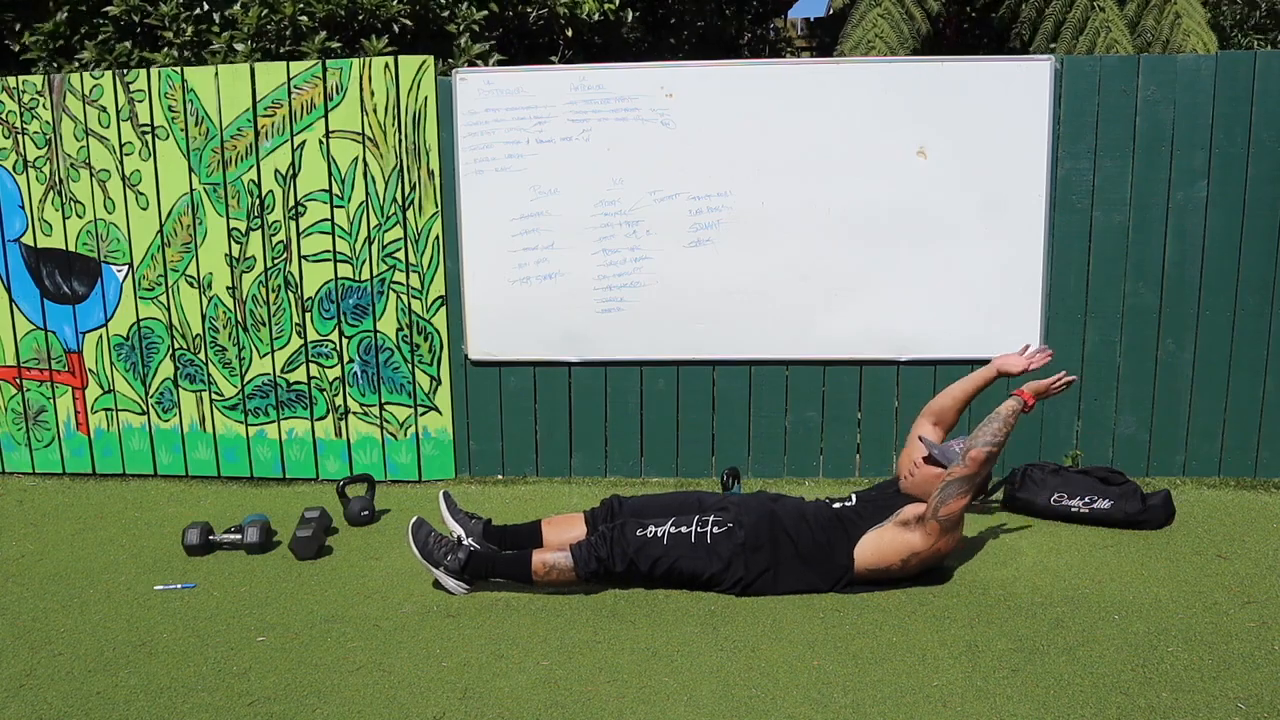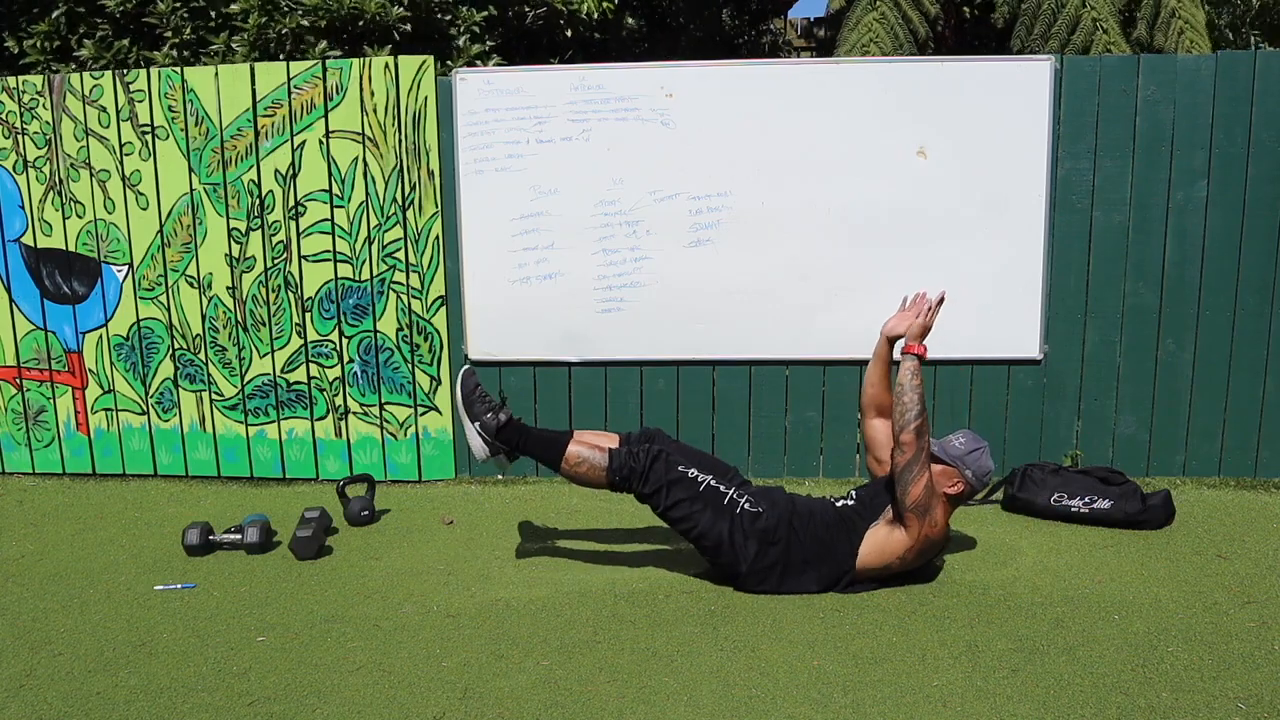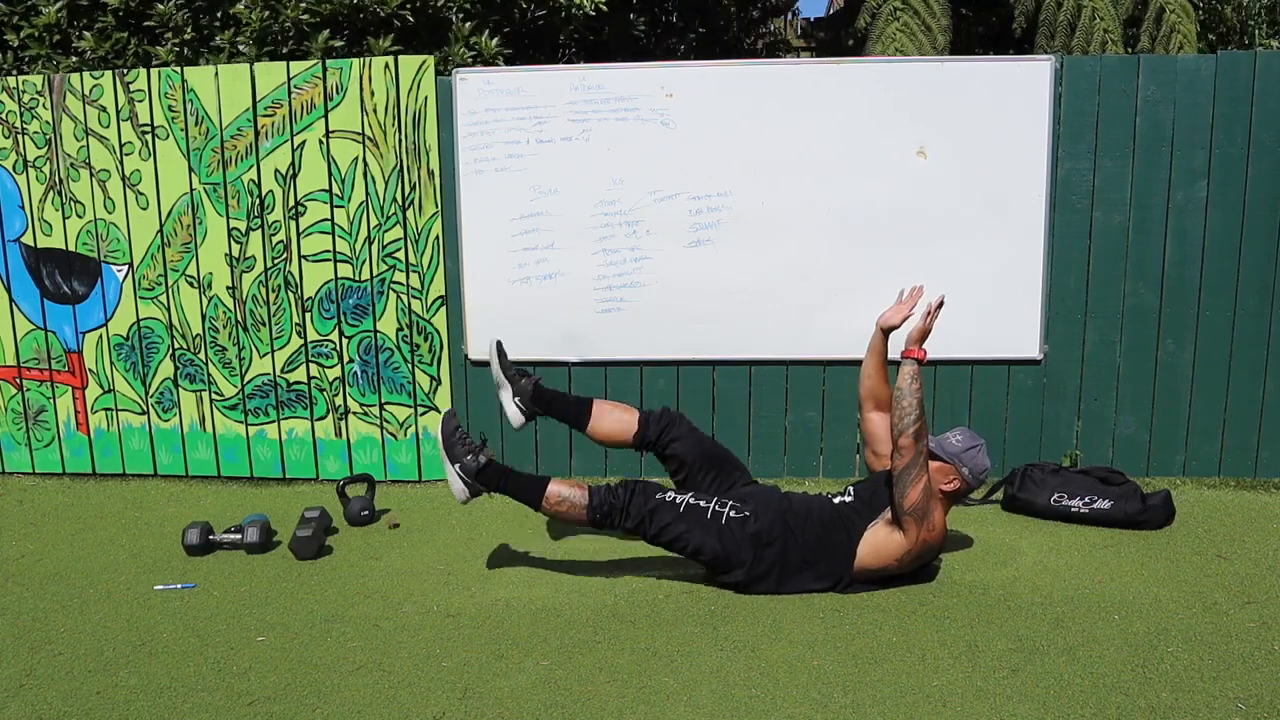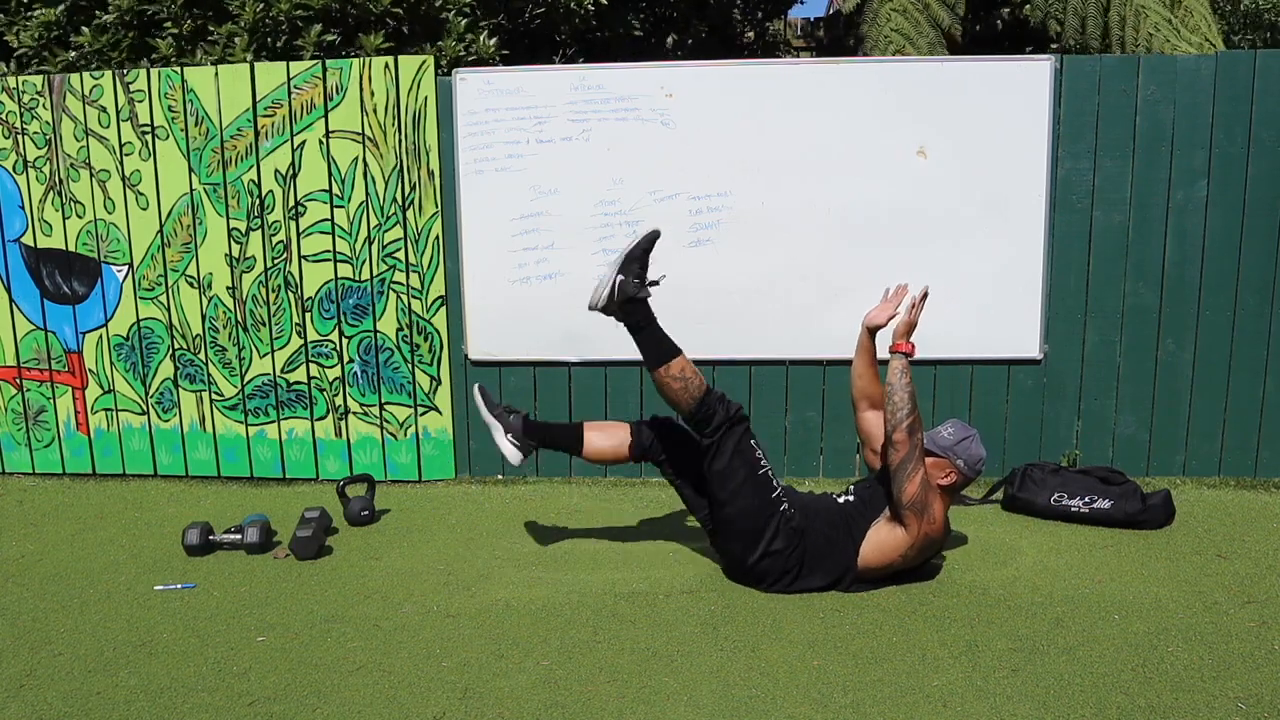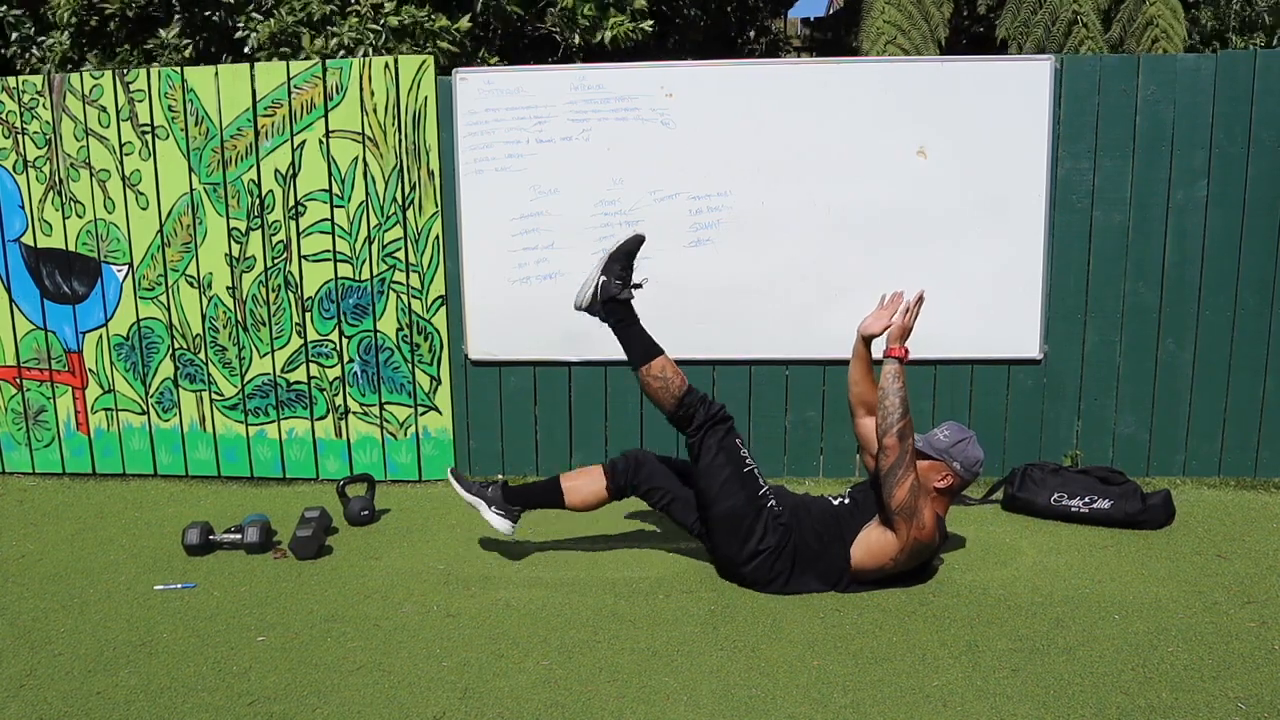
dt=1s
person 1, frame 1
left shoulder: (929, 535)
right shoulder: (903, 496)
left elbow: (972, 465)
right elbow: (932, 419)
left wrist: (1019, 400)
right wrist: (995, 369)
left hip: (754, 553)
right hip: (756, 515)
left knee: (613, 550)
right knee: (614, 516)
left ankle: (474, 566)
right ankle: (489, 538)
person 1, frame 2
left shoulder: (926, 526)
right shoulder: (900, 490)
left elbow: (908, 441)
right elbow: (876, 415)
left wrist: (914, 349)
right wrist: (887, 340)
left hip: (762, 549)
right hip: (765, 514)
left knee: (645, 463)
right knee: (647, 446)
left ankle: (511, 435)
right ankle: (512, 434)
person 1, frame 3
left shoulder: (923, 531)
right shoulder: (899, 485)
left elbow: (907, 444)
right elbow: (874, 412)
left wrist: (914, 353)
right wrist: (881, 333)
left hip: (760, 550)
right hip: (761, 508)
left knee: (630, 500)
right knee: (666, 428)
left ankle: (488, 472)
right ankle: (534, 398)
person 1, frame 4
left shoulder: (925, 524)
right shoulder: (895, 482)
left elbow: (902, 440)
right elbow: (868, 408)
left wrist: (902, 348)
right wrist: (868, 332)
left hip: (770, 551)
right hip: (762, 529)
left knee: (723, 419)
right knee: (659, 435)
left ankle: (631, 306)
right ankle: (529, 433)
person 1, frame 5
left shoulder: (918, 531)
right shoulder: (901, 495)
left elbow: (892, 446)
right elbow: (865, 413)
left wrist: (896, 352)
right wrist: (863, 339)
left hip: (763, 550)
right hip: (760, 526)
left knee: (707, 421)
right knee: (636, 466)
left ankle: (616, 307)
right ankle: (512, 500)
